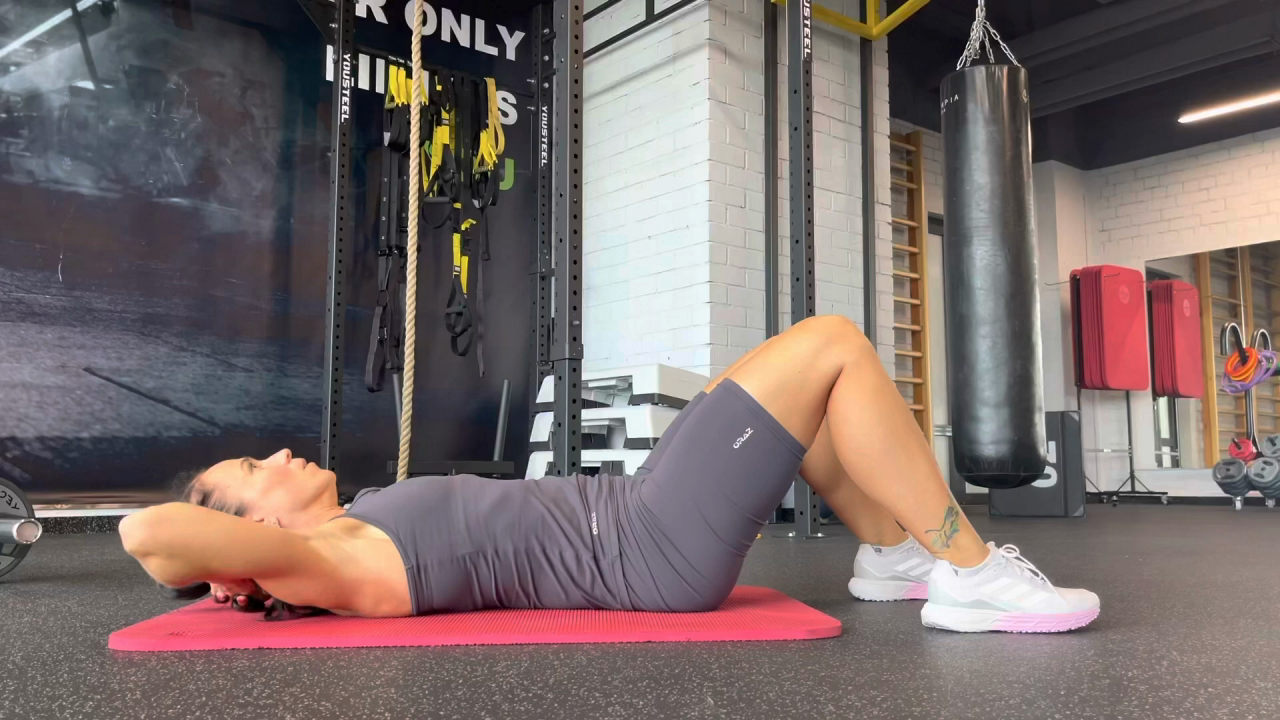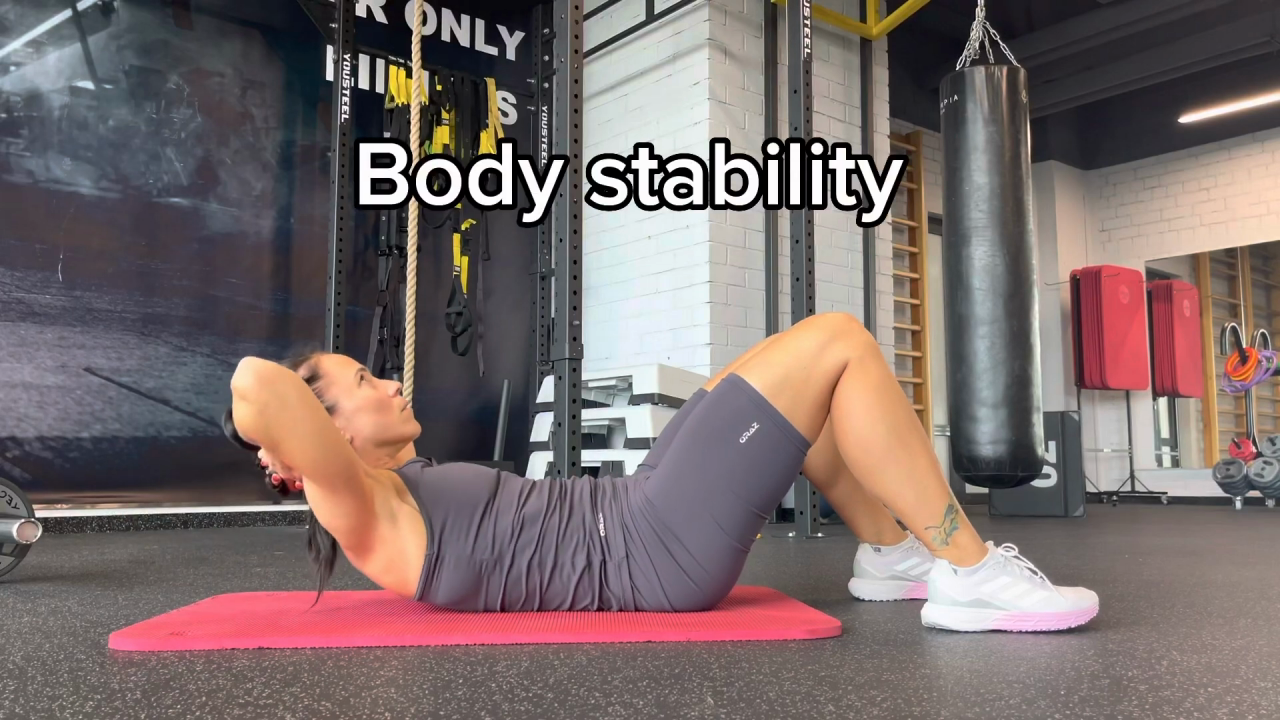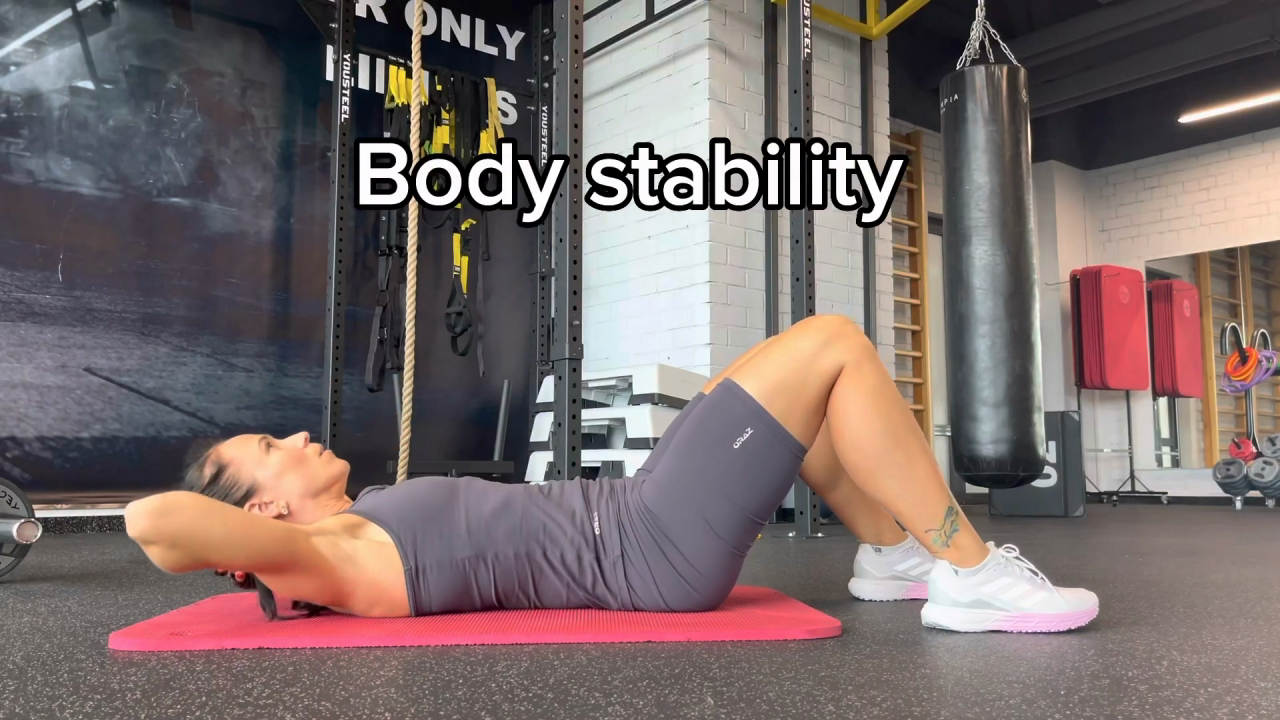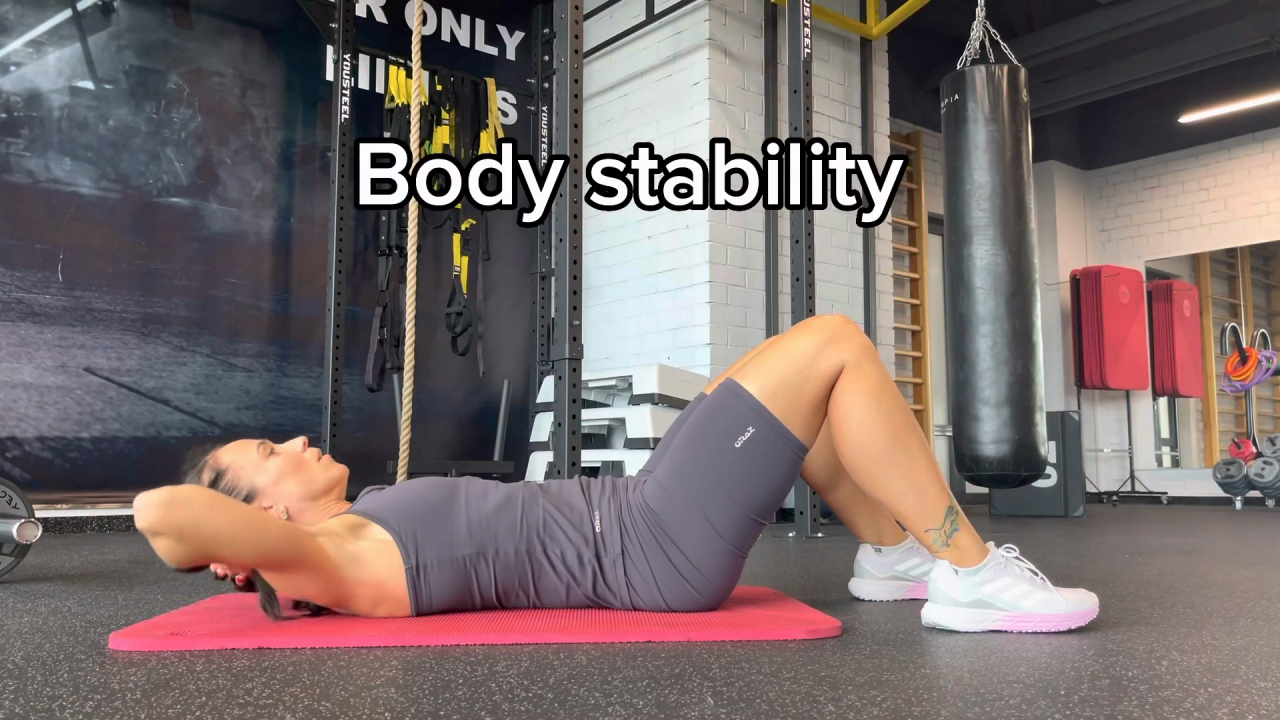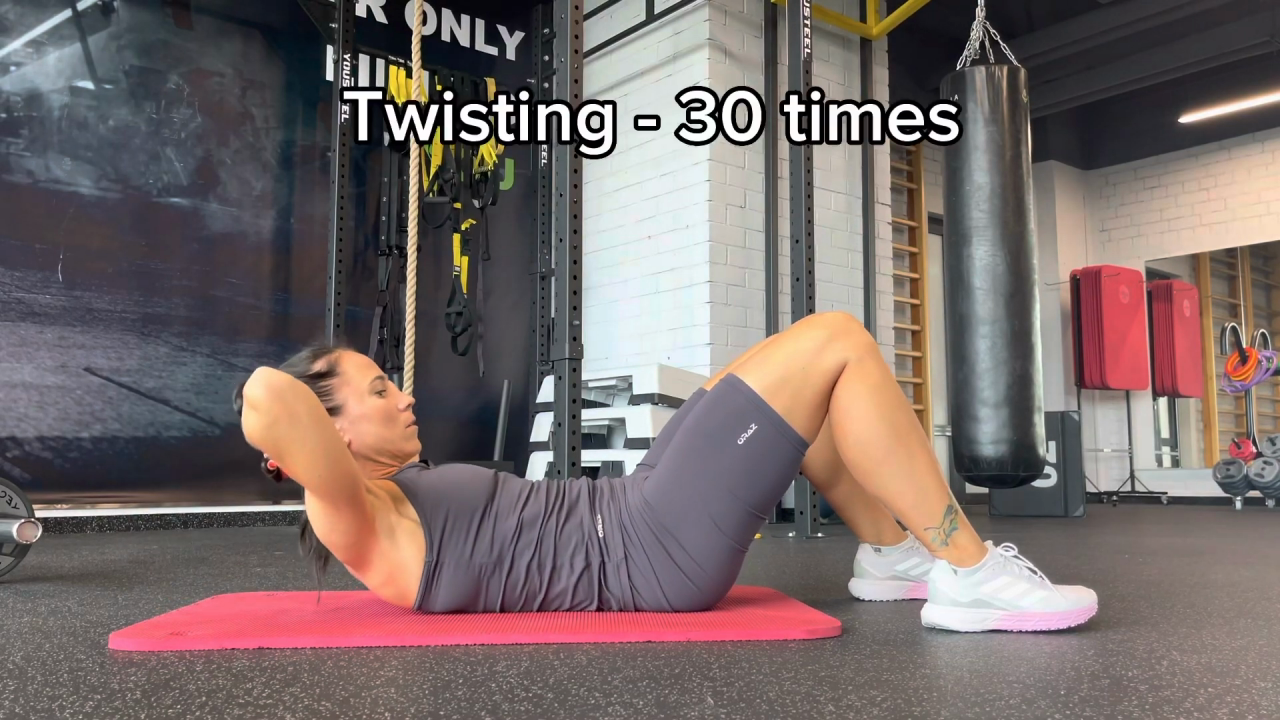
dt=0.7s
person 1, frame 1
left shoulder: (358, 536)
right shoulder: (342, 567)
right elbow: (149, 532)
right wrist: (203, 546)
left hip: (630, 518)
right hip: (657, 551)
left knee: (809, 373)
right knee: (836, 346)
left ankle: (891, 555)
right ankle: (972, 576)
person 1, frame 2
left shoulder: (398, 494)
right shoulder: (370, 515)
right elbow: (257, 383)
right wrist: (288, 446)
left hip: (636, 517)
right hip: (656, 554)
left knee: (813, 378)
right knee: (840, 343)
left ankle: (891, 555)
right ankle: (970, 575)
person 1, frame 3
left shoulder: (361, 528)
right shoulder: (339, 562)
right elbow: (150, 520)
right wrist: (250, 550)
left hip: (635, 519)
right hip: (658, 551)
left knee: (807, 371)
right knee: (836, 344)
left ankle: (890, 556)
right ankle: (973, 576)
person 1, frame 4
left shoulder: (359, 532)
right shoulder: (340, 566)
right elbow: (159, 512)
right wrist: (222, 541)
left hip: (630, 514)
right hip: (657, 550)
left knee: (808, 379)
right knee: (836, 344)
left ankle: (891, 555)
right ankle: (971, 578)
person 1, frame 5
left shoulder: (387, 503)
right shoulder: (364, 527)
right elbow: (268, 394)
right wrist: (288, 447)
left hip: (636, 522)
right hip: (656, 554)
left knee: (811, 375)
right knee: (838, 342)
left ankle: (890, 556)
right ankle: (970, 576)
